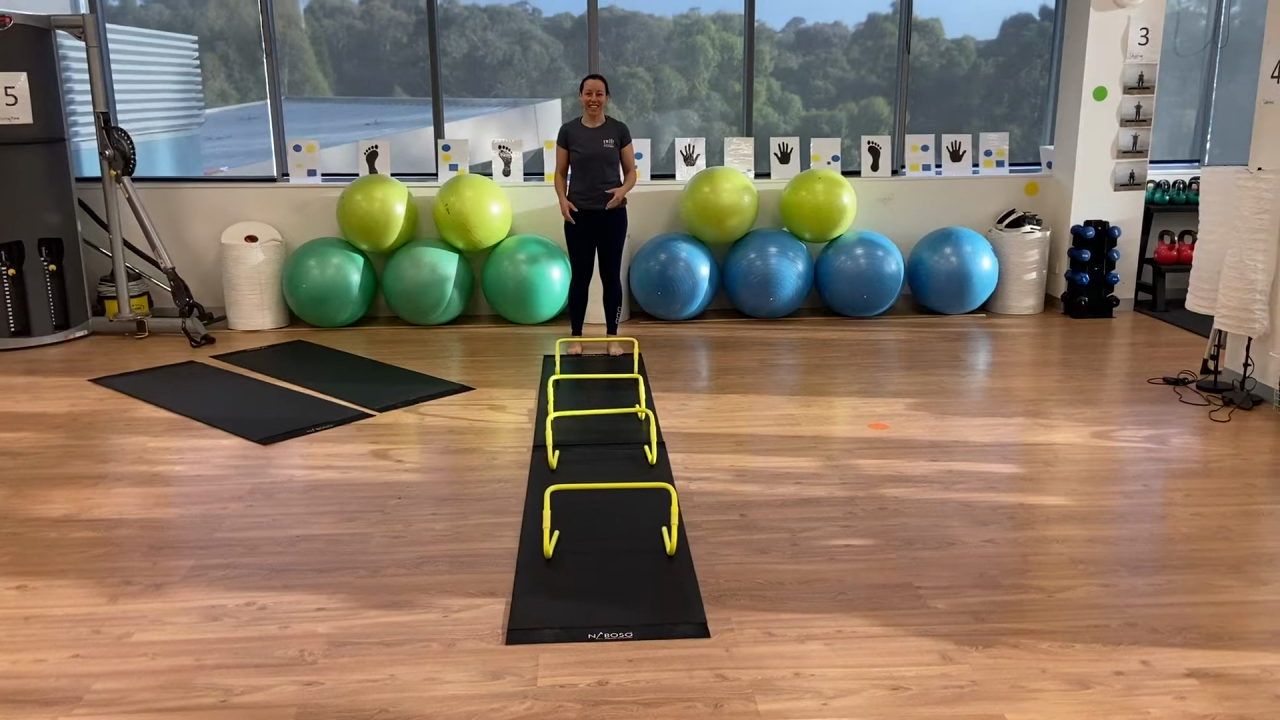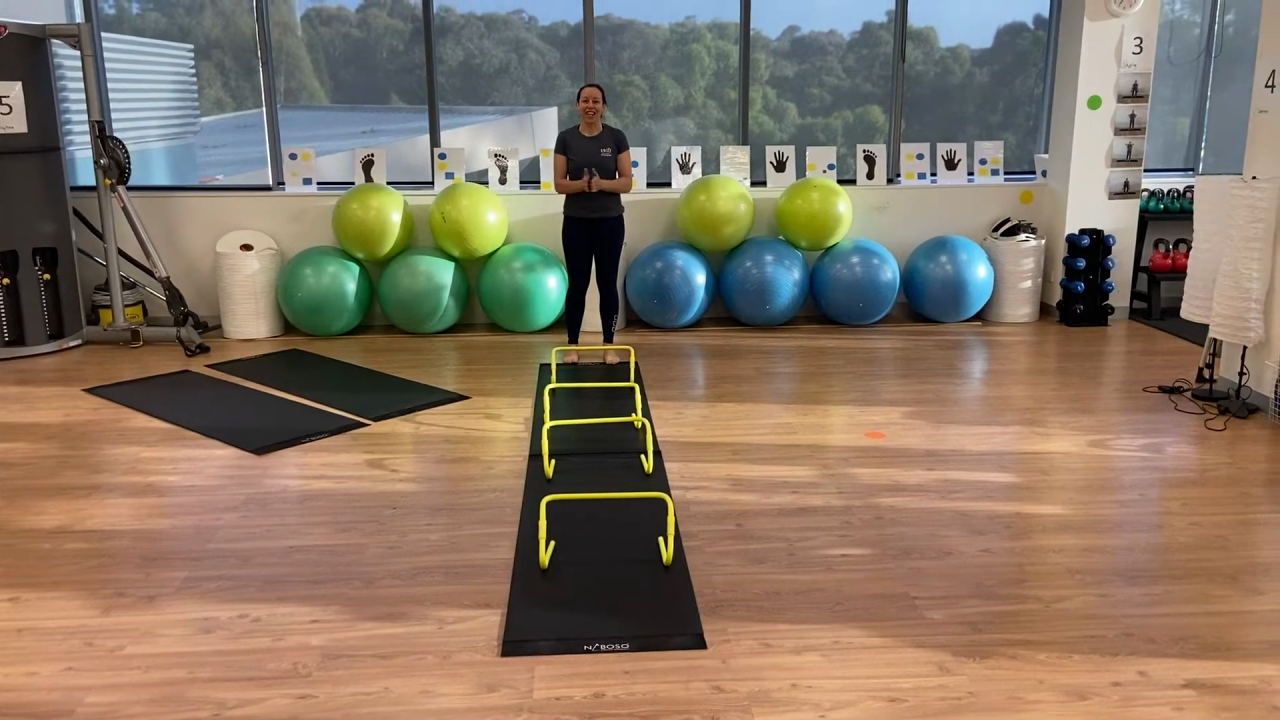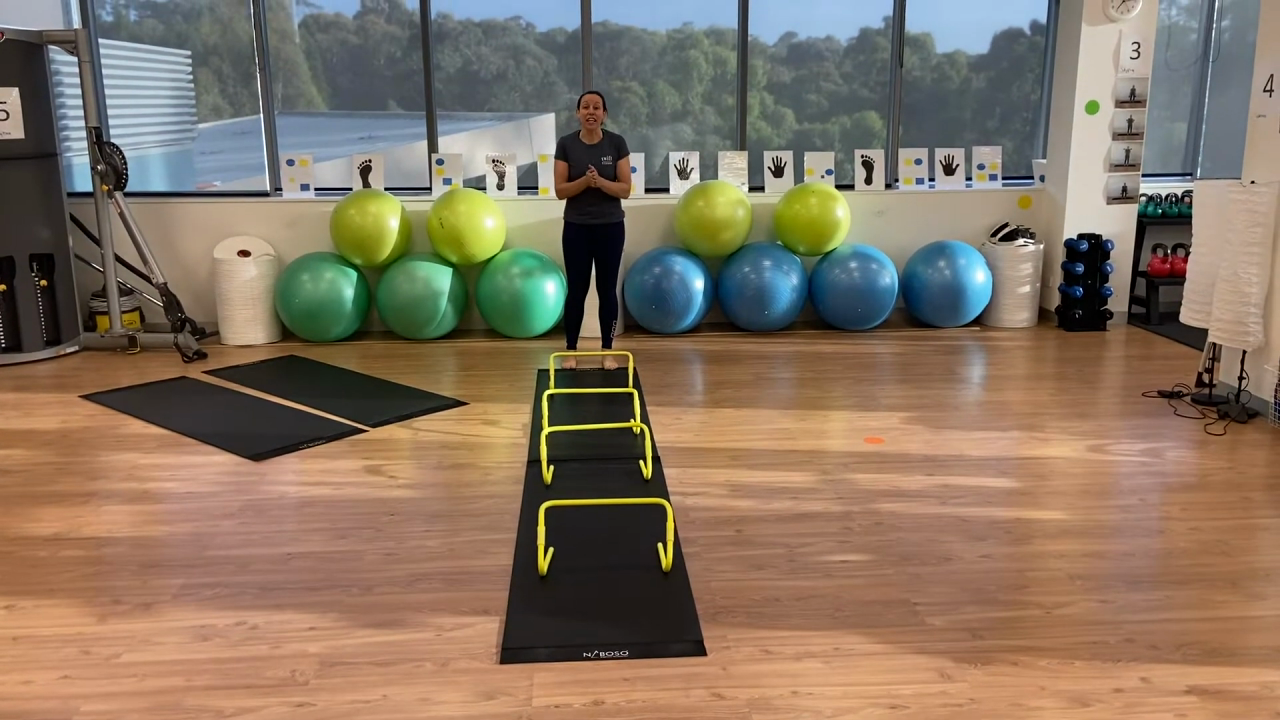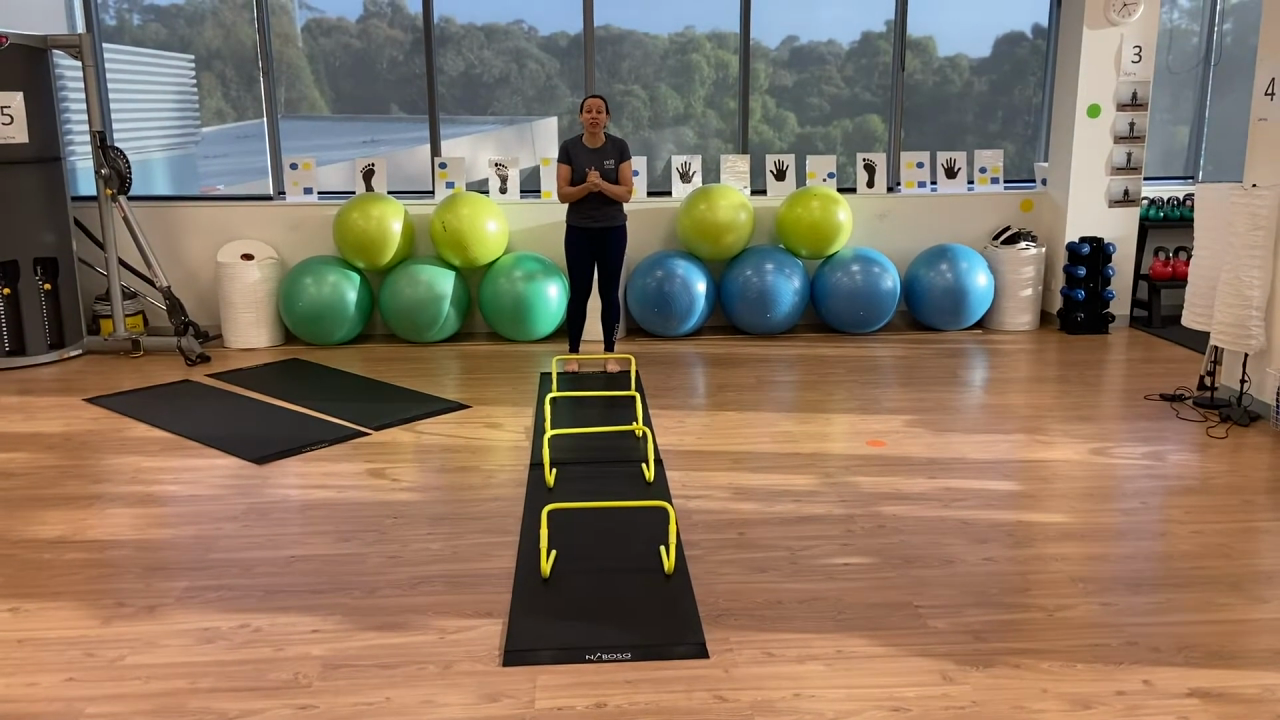
dt=0.7s
person 1, frame 1
left shoulder: (619, 130)
right shoulder: (568, 131)
left elbow: (631, 171)
right elbow: (560, 173)
left wrist: (623, 190)
right wrist: (562, 198)
left hip: (612, 214)
right hip: (579, 215)
left knee: (611, 275)
right knee: (580, 276)
left ankle: (612, 336)
right ankle: (576, 337)
person 1, frame 2
left shoulder: (617, 137)
right shoulder: (566, 138)
left elbow: (627, 181)
right elbow: (559, 183)
left wrist: (603, 184)
right wrist: (581, 184)
left hip: (610, 221)
right hip: (576, 222)
left knee: (607, 283)
right knee: (577, 284)
left ankle: (609, 344)
right ankle: (572, 345)
person 1, frame 3
left shoulder: (617, 143)
right shoulder: (565, 144)
left elbow: (625, 188)
right elbow: (560, 190)
left wrist: (599, 181)
right wrist: (584, 181)
left hip: (610, 226)
right hip: (576, 227)
left knee: (607, 289)
right knee: (576, 289)
left ankle: (607, 350)
right ankle: (570, 350)
person 1, frame 4
left shoulder: (619, 147)
right shoulder: (568, 148)
left elbow: (626, 192)
right elbow: (562, 193)
left wrist: (601, 183)
right wrist: (587, 186)
left hip: (612, 229)
right hip: (578, 230)
left knee: (609, 292)
right knee: (579, 292)
left ankle: (610, 353)
right ankle: (573, 353)
